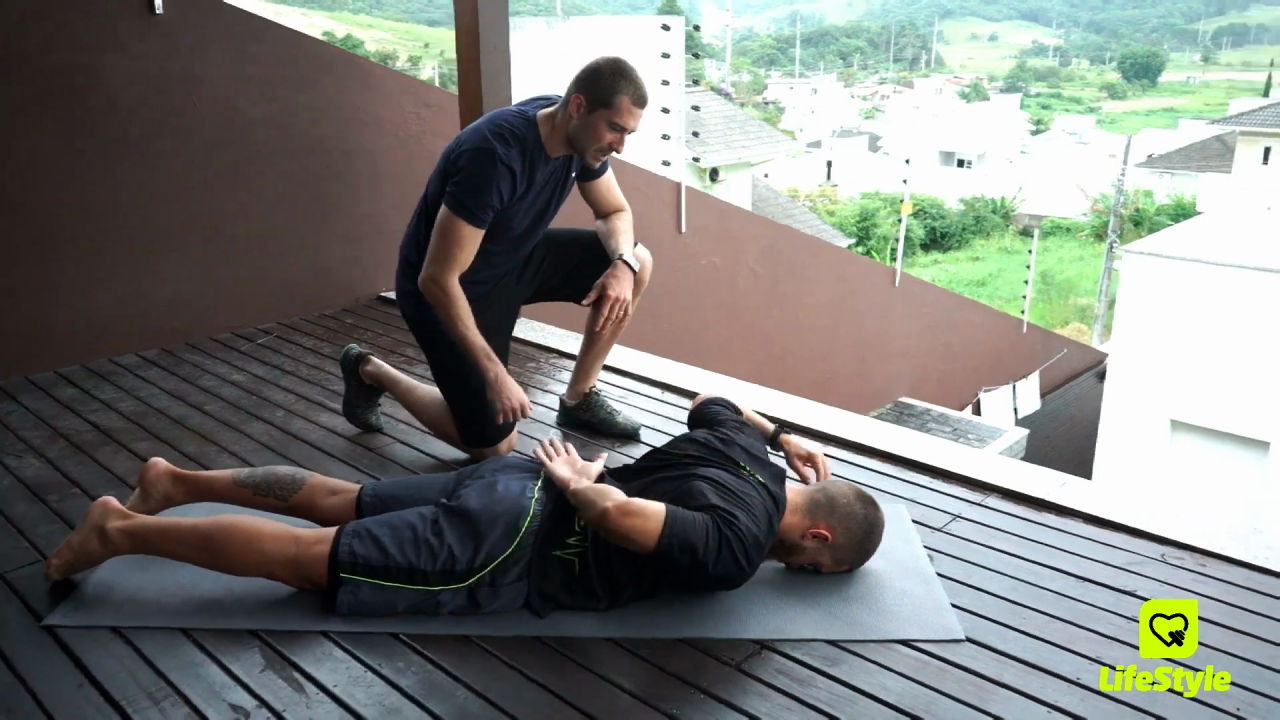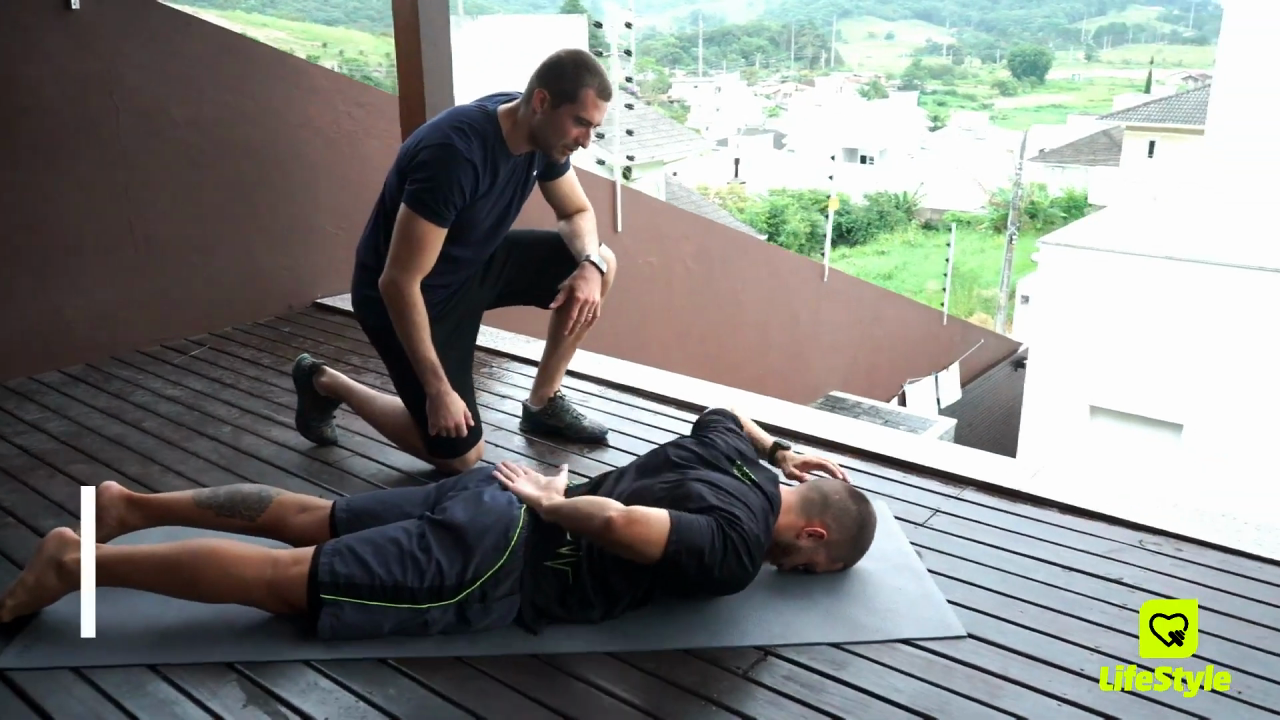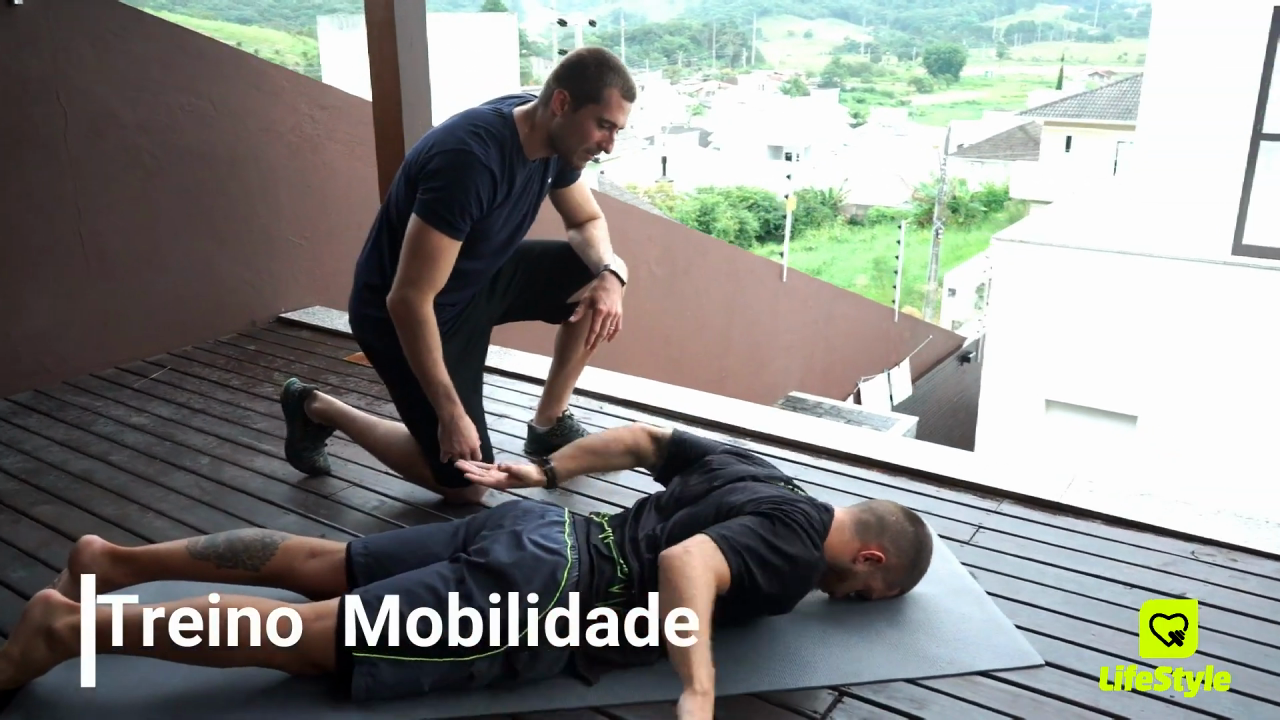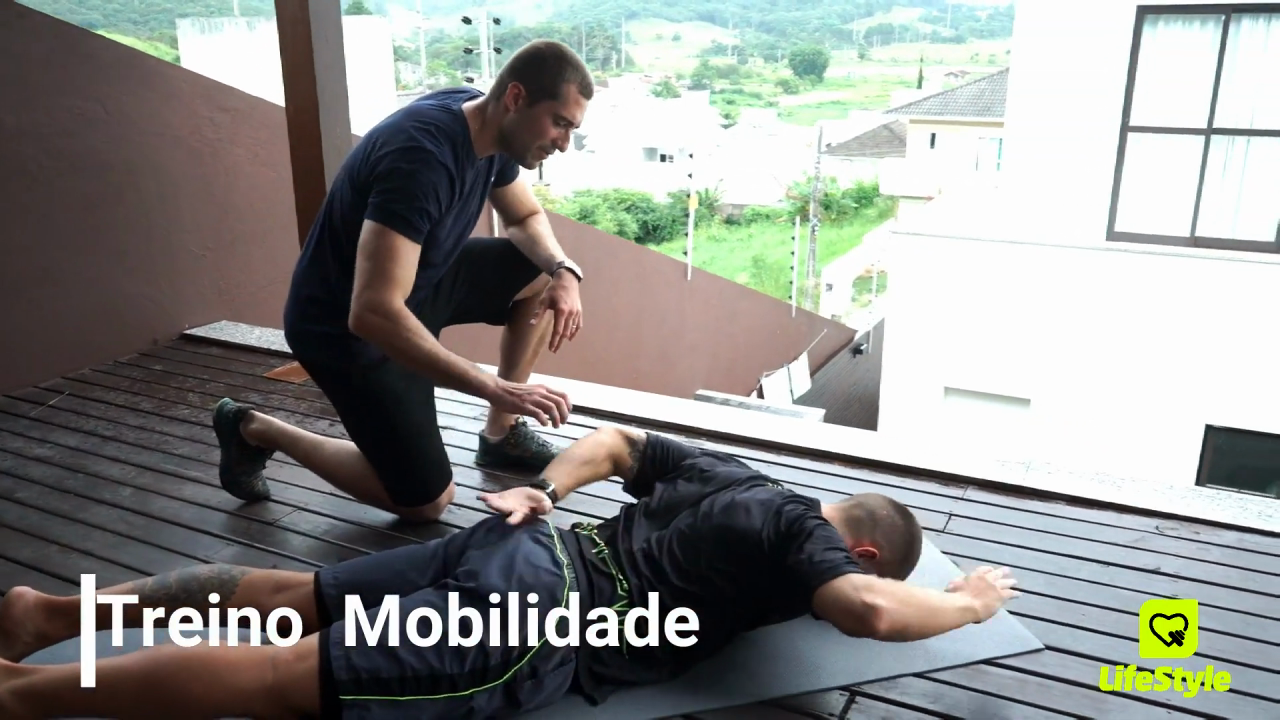
dt=1s
person 1, frame 1
left shoulder: (740, 450)
right shoulder: (739, 546)
left elbow: (707, 403)
right elbow: (617, 517)
left wrist: (782, 438)
right wrist: (576, 487)
left hip: (511, 486)
right hip: (504, 551)
left knee: (336, 500)
right knee: (305, 557)
left ankle: (176, 480)
right ankle: (124, 528)
person 1, frame 2
left shoulder: (730, 453)
right shoulder: (739, 547)
left elbow: (723, 411)
right elbow: (617, 522)
left wrist: (784, 450)
right wrist: (550, 503)
left hip: (493, 505)
right hip: (494, 565)
left knee: (305, 521)
right knee: (282, 580)
left ankle: (130, 504)
right ankle: (81, 561)
person 1, frame 3
left shoulder: (761, 474)
right shoulder: (798, 538)
left elbow: (640, 435)
right elbow: (681, 564)
left wrist: (544, 471)
left hip: (532, 532)
right hip: (535, 599)
left knee: (318, 565)
right knee: (304, 638)
left ankle: (112, 557)
person 1, frame 4
left shoulder: (735, 477)
right shoulder: (800, 541)
left elbow: (612, 441)
right elbow: (881, 612)
left wrist: (534, 491)
right wrist: (974, 597)
left hip: (508, 554)
left knee: (272, 593)
person 2, frame 1
left shoulder: (582, 134)
right shoulder: (494, 154)
left elbow: (615, 212)
right elbow: (436, 280)
left wrist: (622, 263)
right wrist: (495, 375)
left hip: (514, 258)
right hip: (451, 290)
left knee: (636, 264)
right knee: (493, 445)
left ankle: (578, 399)
right ankle: (370, 372)
person 2, frame 2
left shoulder: (544, 133)
right shoulder: (455, 153)
left elbow: (578, 212)
right elbow: (398, 282)
left wrist: (588, 264)
right wrist: (438, 390)
left hip: (474, 262)
right hip: (410, 294)
left knee: (600, 264)
right knee: (461, 455)
left ankle: (543, 404)
right ankle: (326, 384)
person 2, frame 3
left shoulder: (552, 135)
right shoulder: (469, 159)
left elbow: (588, 222)
right elbow: (407, 300)
left wrist: (609, 273)
right wrist: (450, 414)
right hip: (403, 315)
left knee: (606, 275)
right knee: (468, 483)
left ankle: (549, 425)
right ankle: (318, 410)
person 2, frame 4
left shoulder: (487, 127)
right shoulder: (419, 160)
left elbow: (526, 217)
right elbow: (372, 316)
left wrist: (563, 269)
right wrist: (495, 388)
right hip: (341, 325)
left knee: (543, 272)
right knee: (427, 501)
left ankle: (500, 435)
right ankle: (254, 431)
